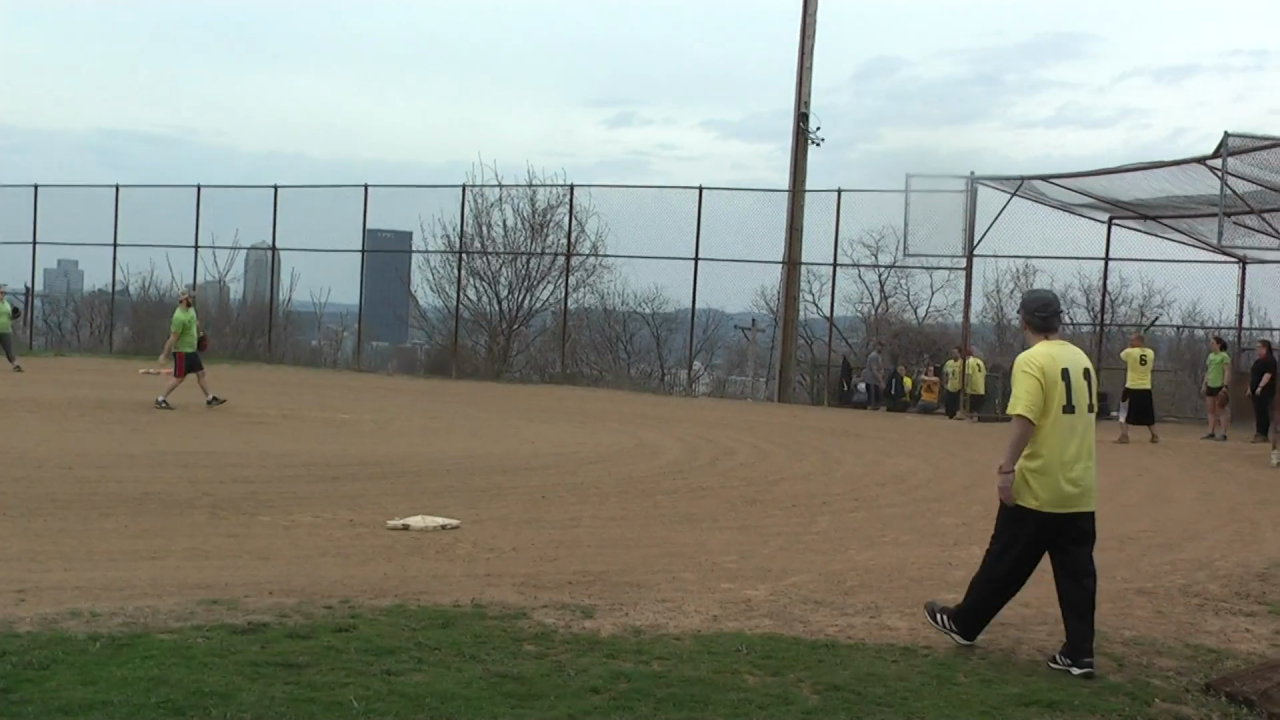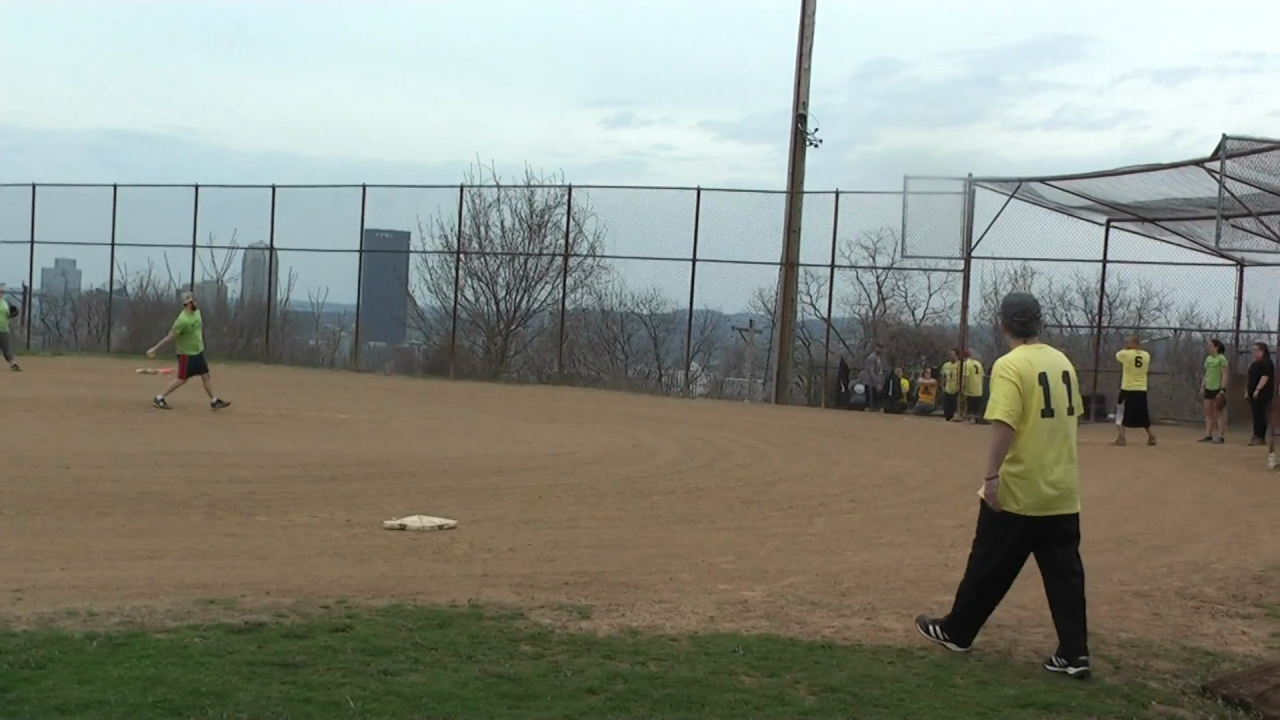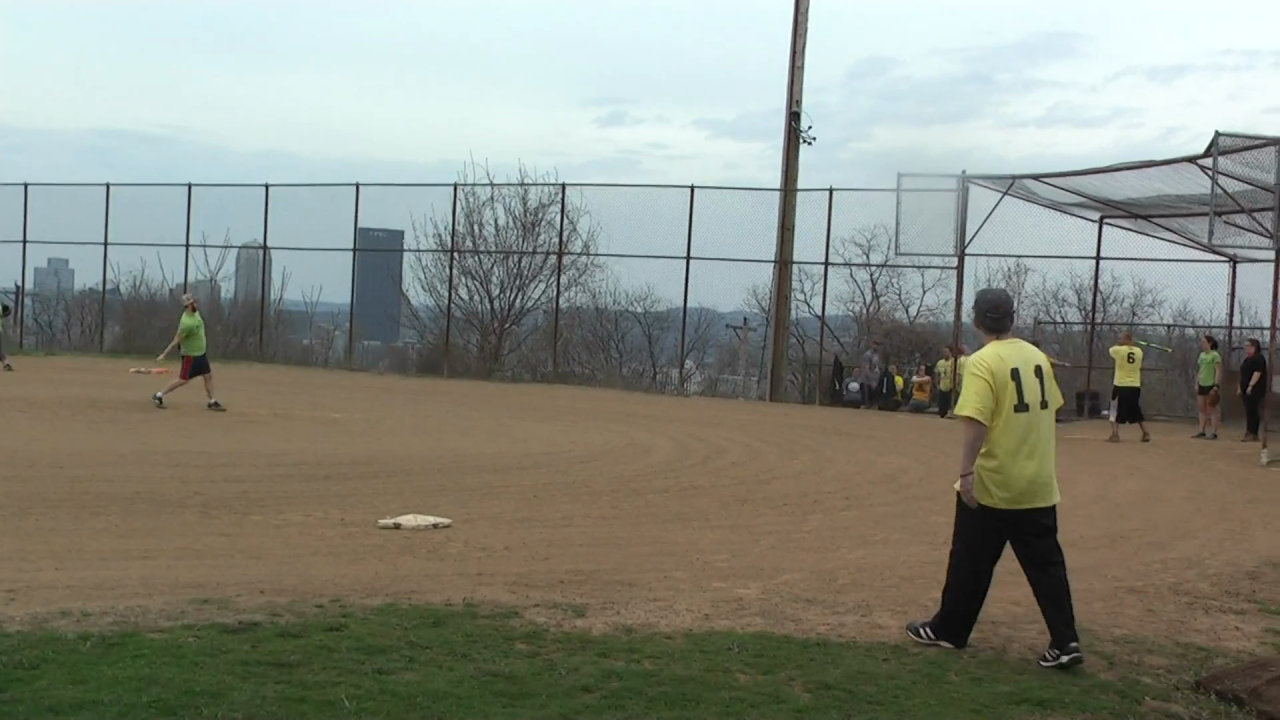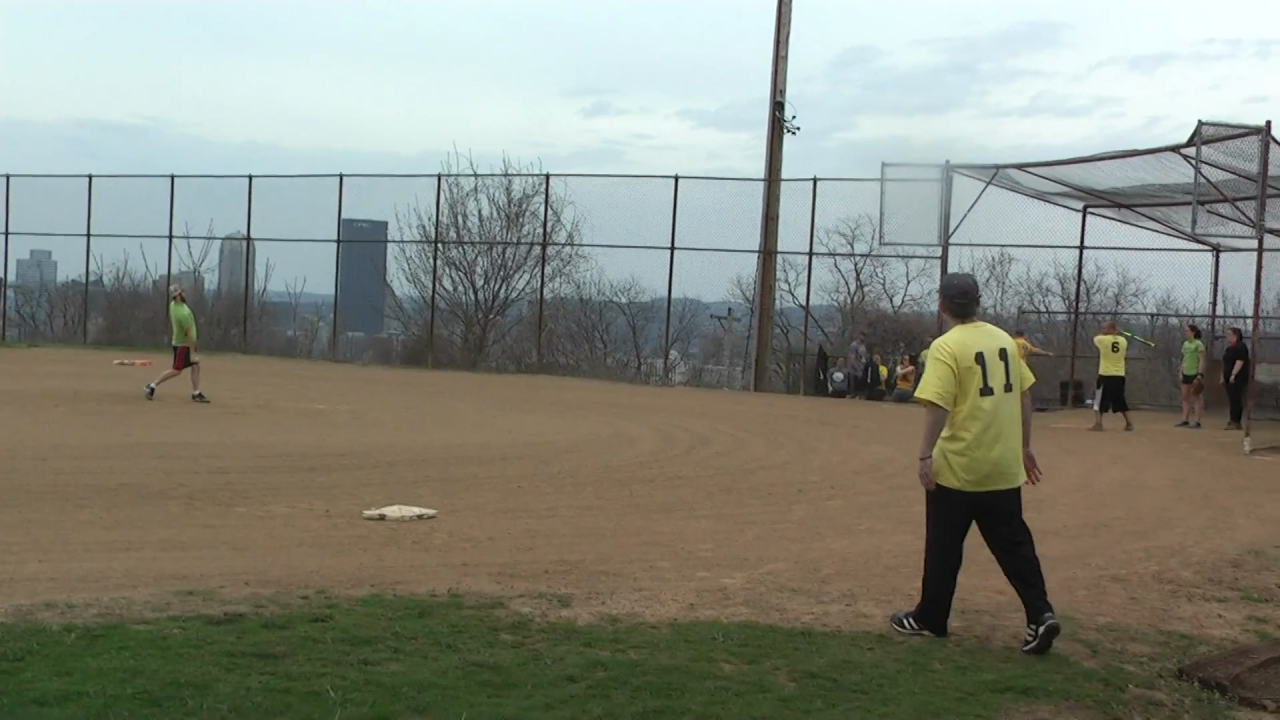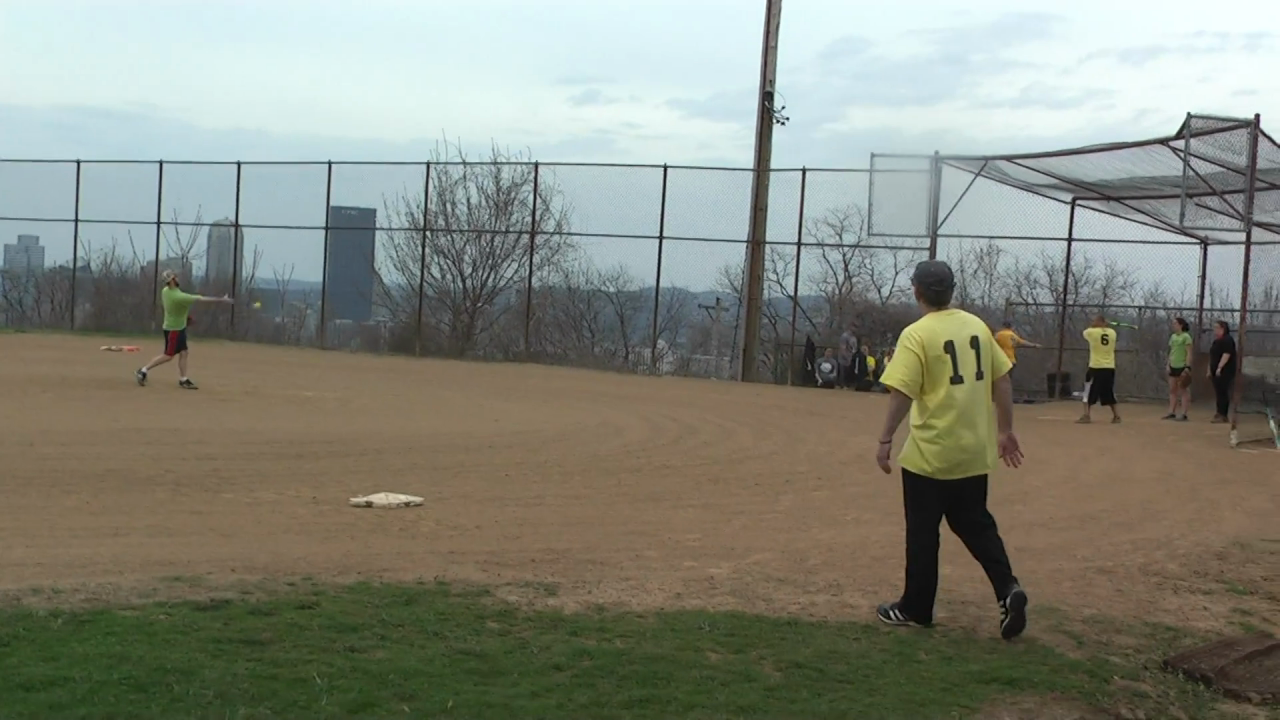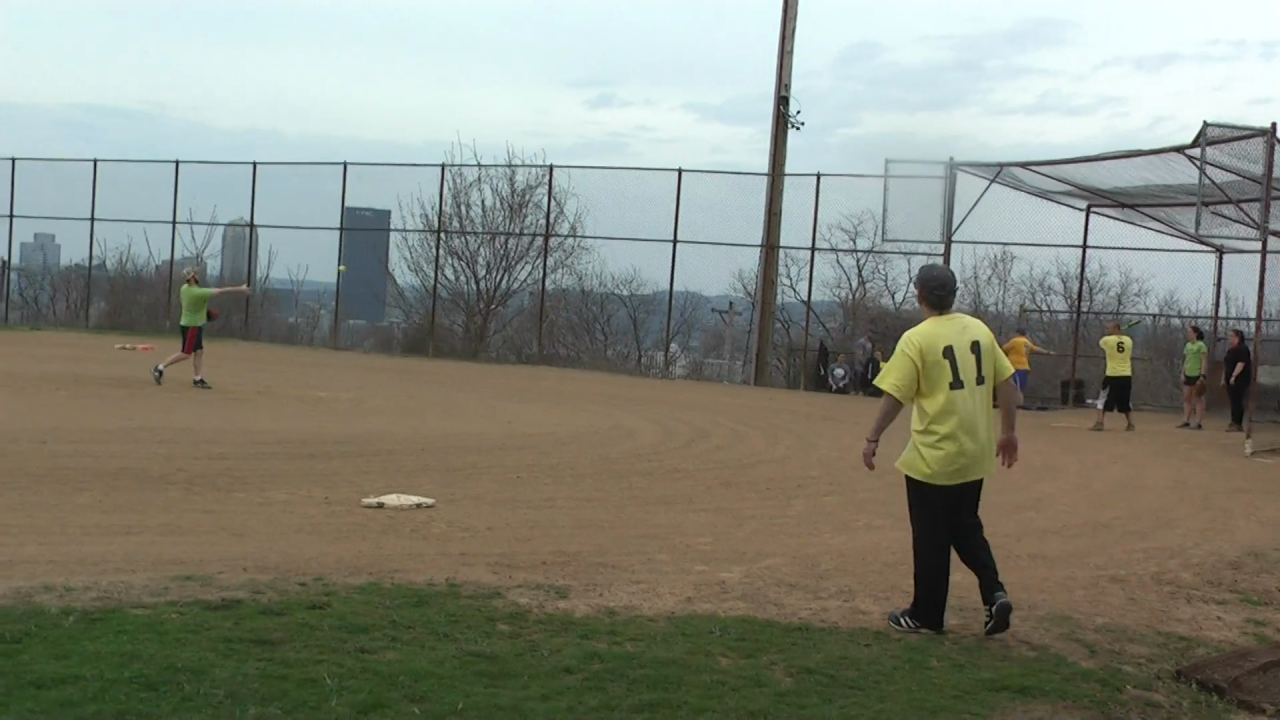
dt=0.1s
person 1, frame 1
left shoulder: (1031, 361)
right shoulder: (1080, 358)
left elbow: (1024, 420)
left wrist: (1006, 469)
left hip: (1037, 484)
right hip: (1078, 487)
left knee: (1004, 561)
right knee: (1076, 570)
left ankle: (964, 623)
right ankle: (1080, 653)
person 1, frame 2
left shoulder: (1009, 365)
right shoulder: (1061, 361)
left elbow: (1005, 425)
left wrist: (991, 476)
left hip: (1018, 487)
right hip: (1061, 490)
left knee: (989, 564)
right knee: (1064, 571)
left ankle: (957, 630)
right ankle: (1075, 651)
person 1, frame 3
left shoulder: (981, 362)
right shoulder: (1036, 356)
left elbow: (976, 423)
right elbow: (1049, 412)
left wrist: (965, 472)
left hip: (992, 482)
right hip: (1037, 484)
left knee: (970, 560)
right knee: (1046, 563)
left ankle: (949, 629)
right ankle: (1065, 640)
person 1, frame 4
left shoulder: (946, 346)
right shoulder: (1003, 338)
left elbow: (937, 406)
right elbow: (1025, 394)
left wrist: (926, 456)
right wrist: (1024, 447)
left hip: (957, 465)
right hip: (1004, 466)
left knee: (943, 546)
right knee: (1013, 543)
left ankle: (930, 618)
right ankle: (1041, 614)
person 1, frame 5
left shoulder: (917, 334)
right shoulder: (977, 326)
left elbow: (902, 392)
right elbow: (1001, 382)
left wrist: (885, 439)
right wrist: (1005, 430)
left hip: (931, 453)
right hip: (975, 452)
left knee: (922, 533)
right knee: (978, 527)
left ankle: (916, 609)
right ankle: (1008, 589)
person 1, frame 6
left shoulder: (917, 338)
right shoulder: (980, 330)
left elbow: (894, 395)
right elbow: (1006, 383)
left wrist: (872, 439)
right wrist: (1008, 431)
left hip: (933, 457)
right hip: (974, 456)
left knee: (930, 539)
right knee: (966, 530)
left ankle: (926, 615)
right ankle: (994, 594)
